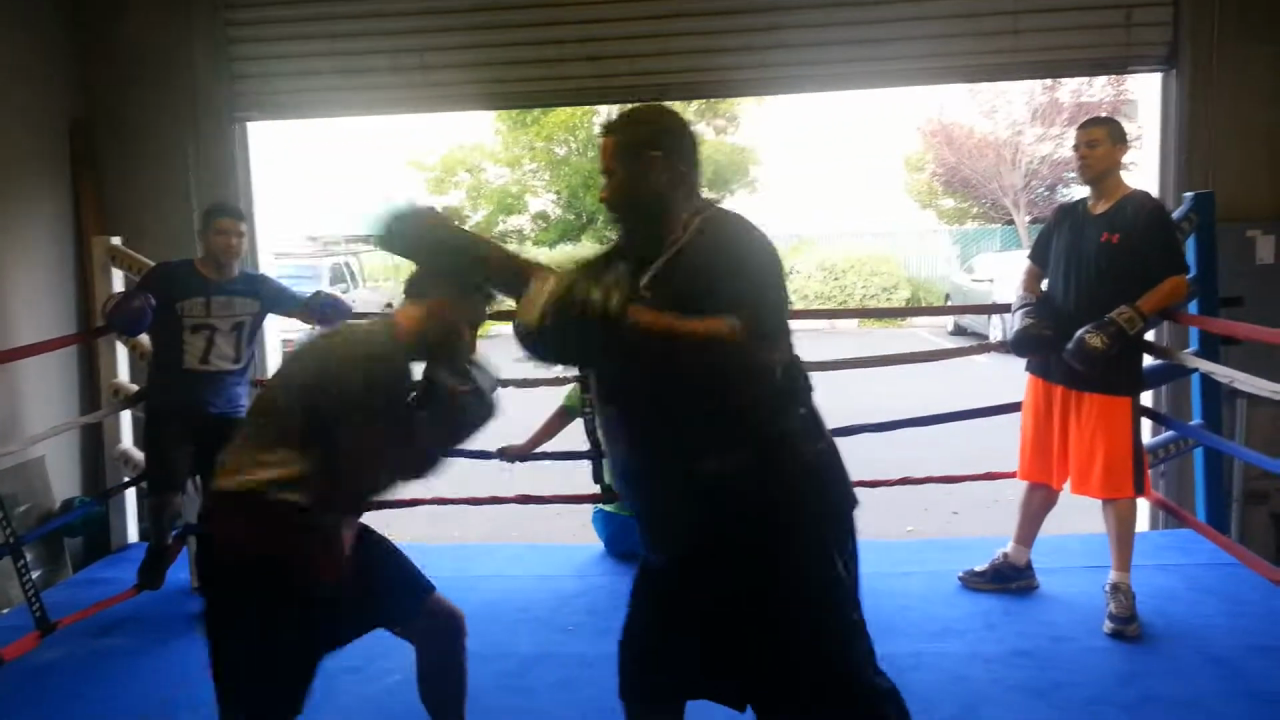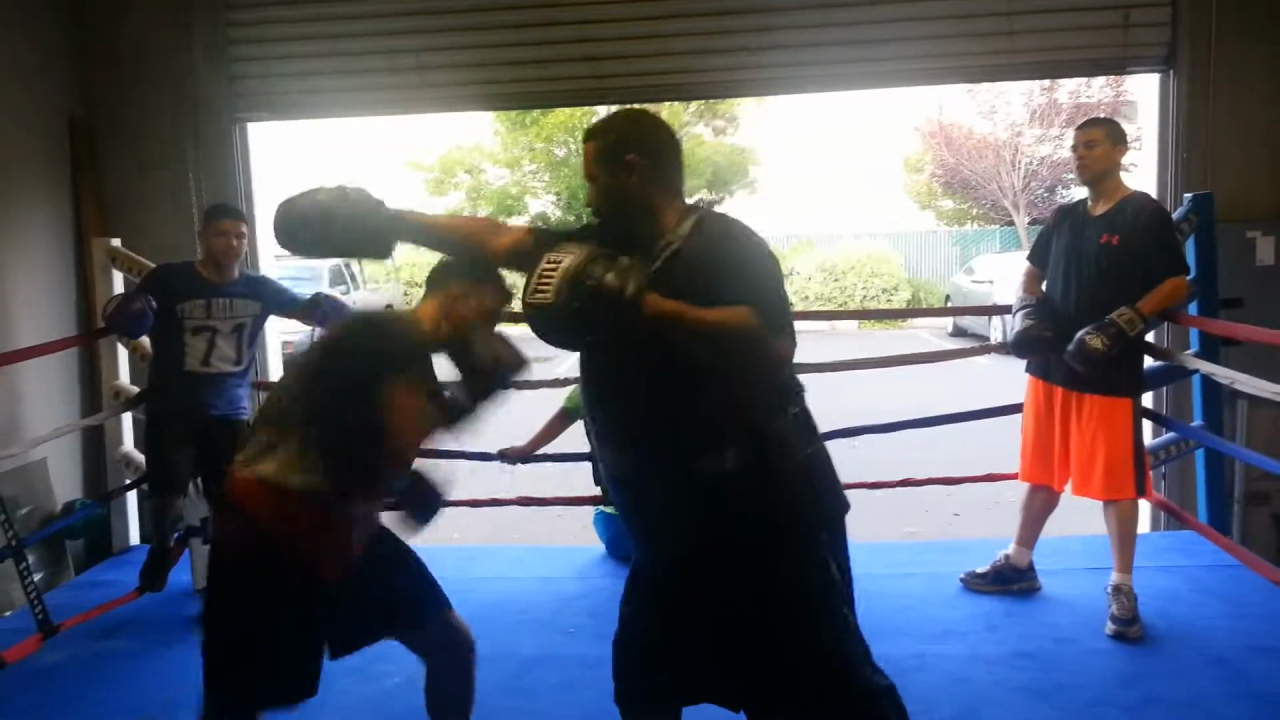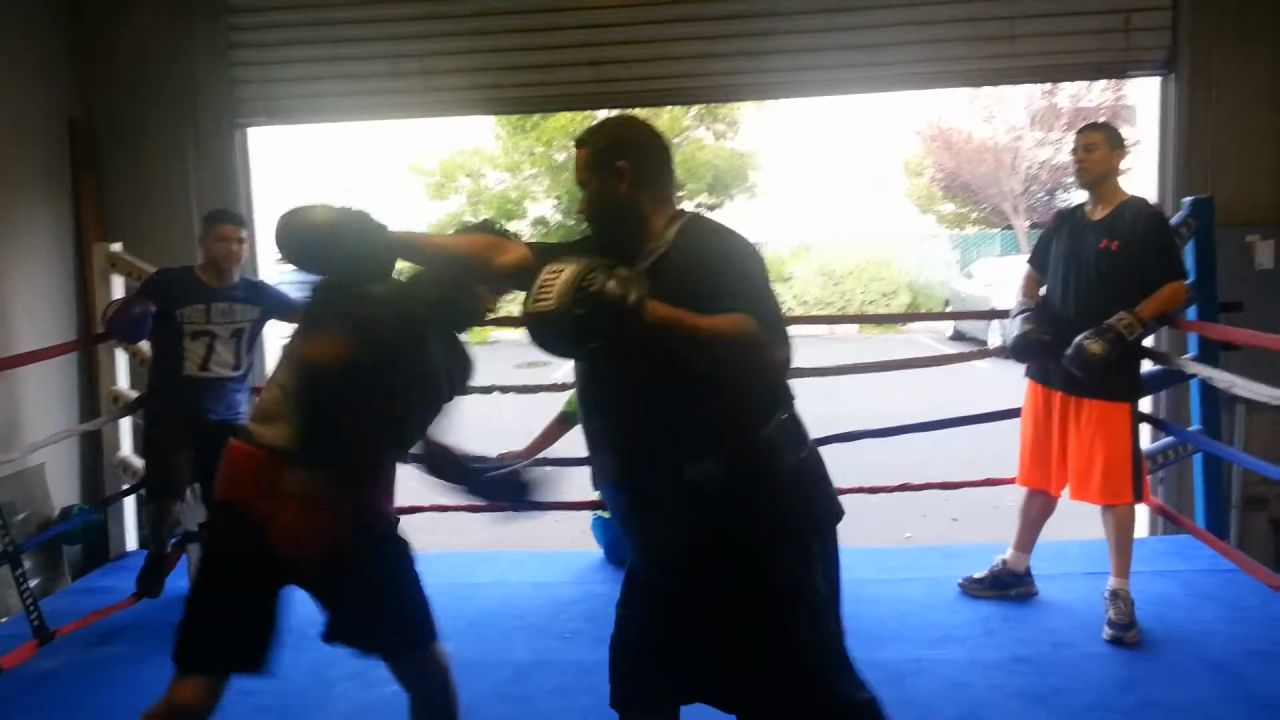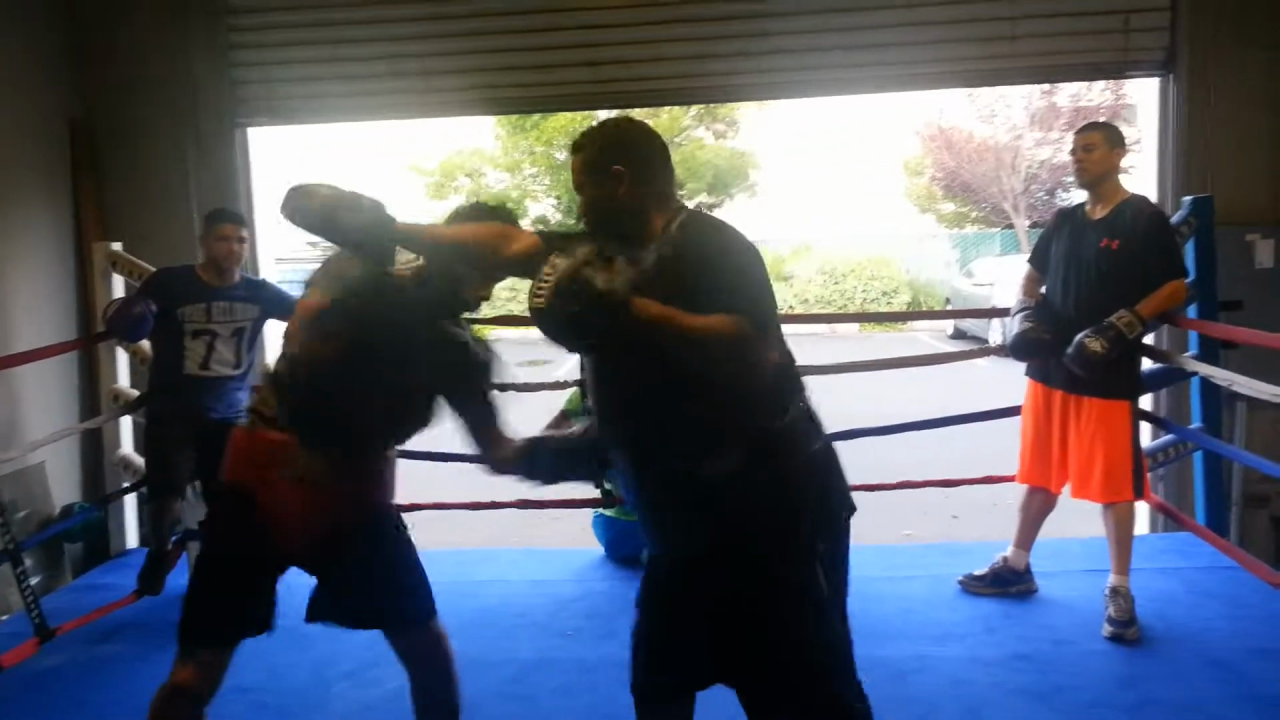
dt=0.1s
person 1, frame 1
left shoulder: (723, 246)
right shoulder: (642, 253)
left elbow: (756, 358)
right elbow: (562, 289)
left wrist: (623, 322)
right wrist: (465, 248)
left hip: (774, 505)
right hip: (695, 516)
right knee: (649, 671)
person 1, frame 2
left shoulder: (725, 248)
right shoulder: (611, 248)
left elbow: (769, 350)
right elbow: (499, 239)
left wrist: (639, 305)
right wrist: (383, 219)
left hip: (769, 507)
right hip: (676, 516)
person 1, frame 3
left shoulder: (702, 251)
left elbow: (765, 353)
right elbow: (505, 256)
left wrist: (638, 313)
left hip: (755, 515)
right hip: (677, 524)
person 1, frame 4
left shoulder: (713, 250)
right shoulder: (613, 249)
left elbow: (755, 357)
right elbow: (511, 244)
left wrist: (632, 309)
right wrist: (391, 231)
left hip: (777, 505)
right hip: (691, 511)
right knee: (661, 671)
person 2, frame 1
left shoulder: (1147, 214)
right shoulder: (1064, 216)
left elbow: (1177, 284)
right elbow: (1034, 271)
left wrist: (1121, 323)
right wrist: (1027, 311)
left hip: (1109, 371)
right hip: (1051, 364)
left knee: (1114, 480)
right knee: (1041, 470)
left ankle: (1120, 586)
right ankle: (1016, 562)
person 2, frame 2
left shoulder: (1146, 215)
right shoulder: (1064, 217)
left elbow: (1176, 285)
right elbow: (1034, 272)
left wrist: (1121, 324)
right wrist: (1027, 313)
left hip: (1110, 373)
right hip: (1051, 365)
left knee: (1116, 481)
right knee: (1042, 472)
left ankle: (1122, 588)
right ankle: (1019, 564)
person 2, frame 3
left shoulder: (1145, 220)
right shoulder: (1063, 222)
left elbow: (1175, 290)
right elbow: (1034, 276)
left wrist: (1119, 330)
right wrist: (1026, 318)
left hip: (1108, 378)
right hip: (1050, 370)
left knee: (1113, 487)
right knee: (1040, 477)
left ankle: (1119, 593)
right ankle: (1016, 569)
person 2, frame 4
left shoulder: (1145, 219)
right shoulder: (1063, 221)
left elbow: (1175, 288)
right elbow: (1034, 275)
left wrist: (1120, 328)
right wrist: (1025, 316)
left hip: (1108, 376)
right hip: (1050, 368)
left knee: (1114, 483)
right knee: (1040, 475)
left ankle: (1119, 590)
right ankle: (1016, 566)
person 3, frame 1
left shoulder: (385, 355)
right shoulder: (371, 356)
right elbow: (360, 481)
right wrist: (446, 420)
left hip: (317, 527)
right hip: (257, 537)
left knee: (444, 628)
person 3, frame 2
left shoulder: (400, 345)
right shoulder: (389, 335)
right elbow: (400, 445)
right wrist: (469, 393)
left hip: (339, 519)
right hip: (271, 525)
left knee: (452, 645)
person 3, frame 3
left shoulder: (447, 357)
right shoulder: (365, 291)
right elbow: (319, 362)
left wrist: (473, 476)
left hip: (357, 507)
right hip: (264, 492)
left knee: (426, 668)
person 3, frame 4
left shoulder: (459, 351)
right shoulder: (360, 275)
left elbow: (494, 447)
right elbow: (303, 351)
left hip: (357, 490)
right hip: (270, 474)
left knee: (427, 645)
right knee: (195, 678)
person 4, frame 1
left shoulder: (257, 287)
right shoulder: (167, 278)
left elbow: (308, 308)
left wrist: (328, 308)
left hip: (228, 410)
right hip: (171, 408)
right knee: (166, 491)
right ankle: (159, 547)
person 4, frame 2
left shoulder: (258, 289)
right shoulder: (168, 279)
left elbow: (308, 310)
left wrist: (329, 309)
left hip: (230, 412)
right hip: (172, 410)
right knee: (168, 494)
right ankle: (161, 549)
person 4, frame 3
left shoulder: (257, 293)
right shoulder: (167, 284)
right elbow: (122, 319)
right wrist: (125, 319)
left hip: (228, 417)
right hip: (171, 415)
right knee: (166, 499)
right ankle: (158, 555)
person 4, frame 4
left shoulder: (257, 292)
right shoulder: (168, 284)
left hip: (229, 416)
right hip: (172, 413)
right knee: (167, 498)
right ankle: (159, 553)
